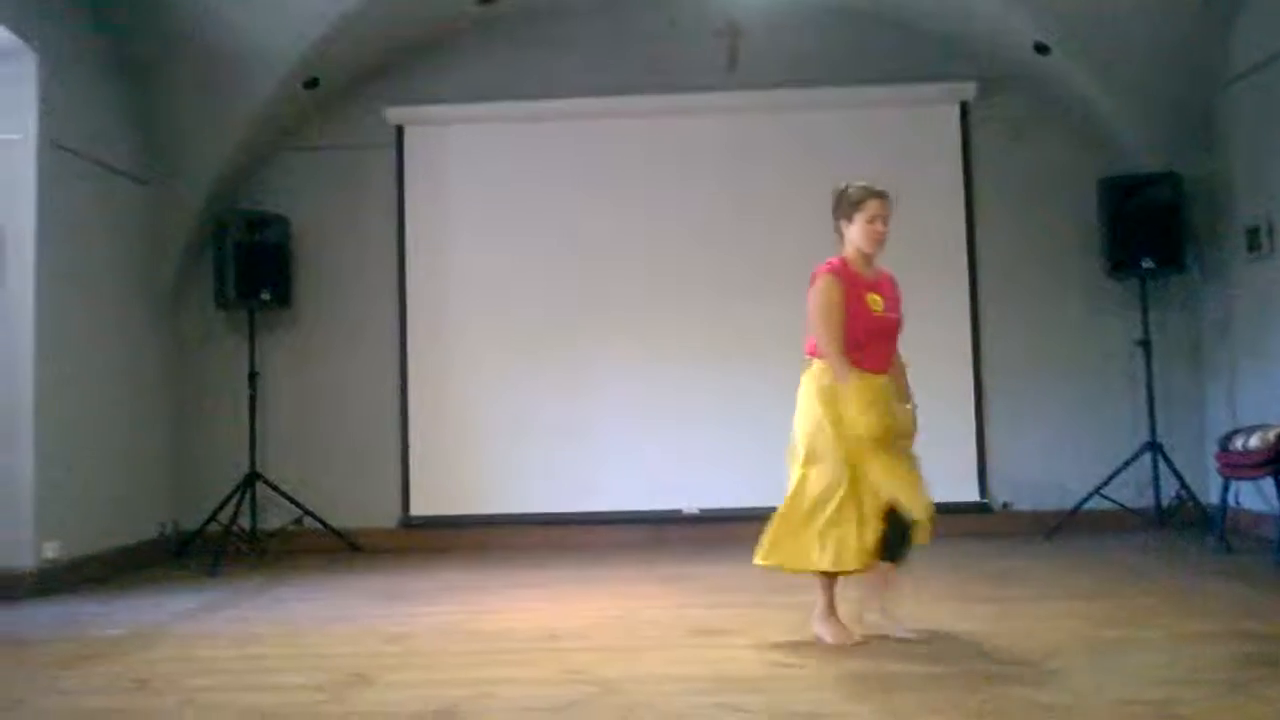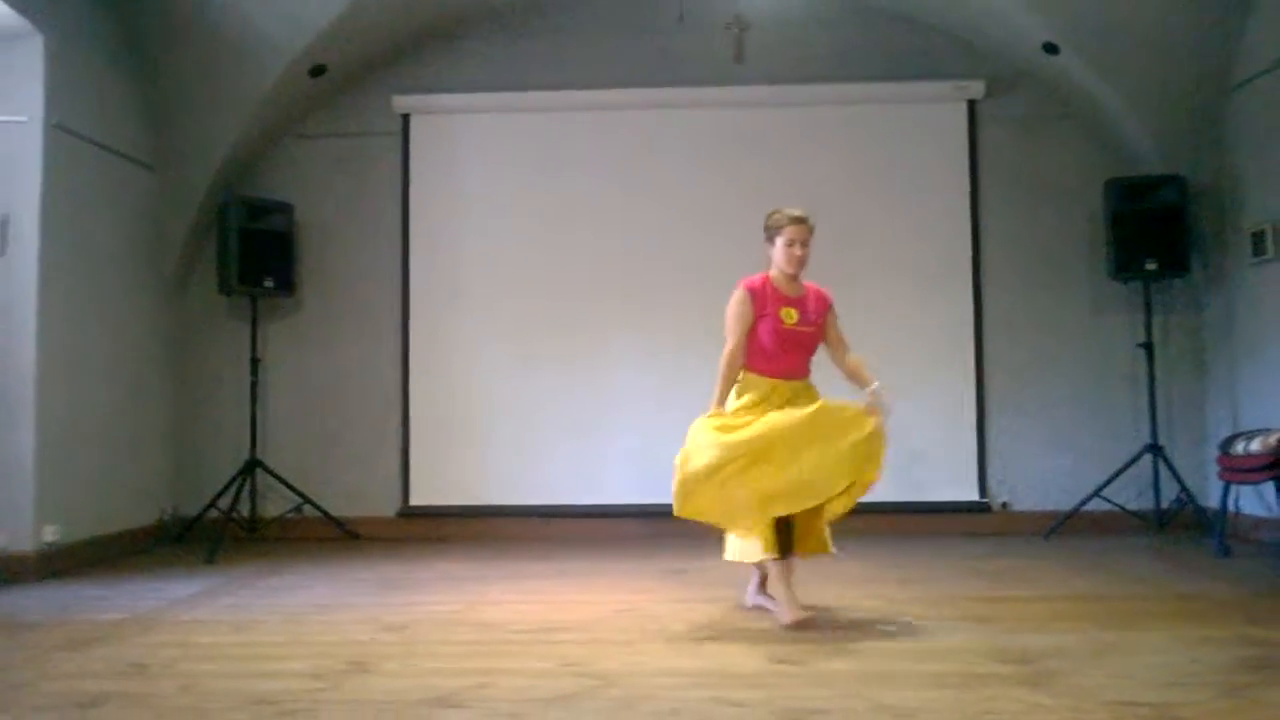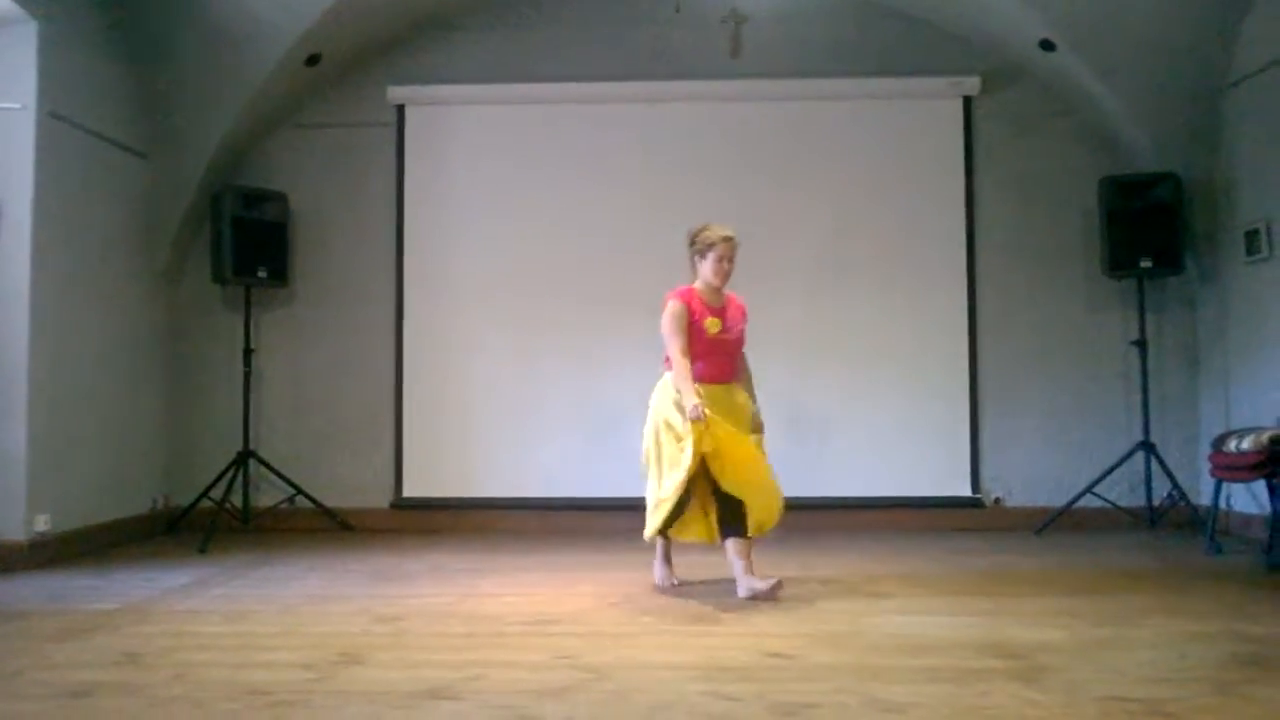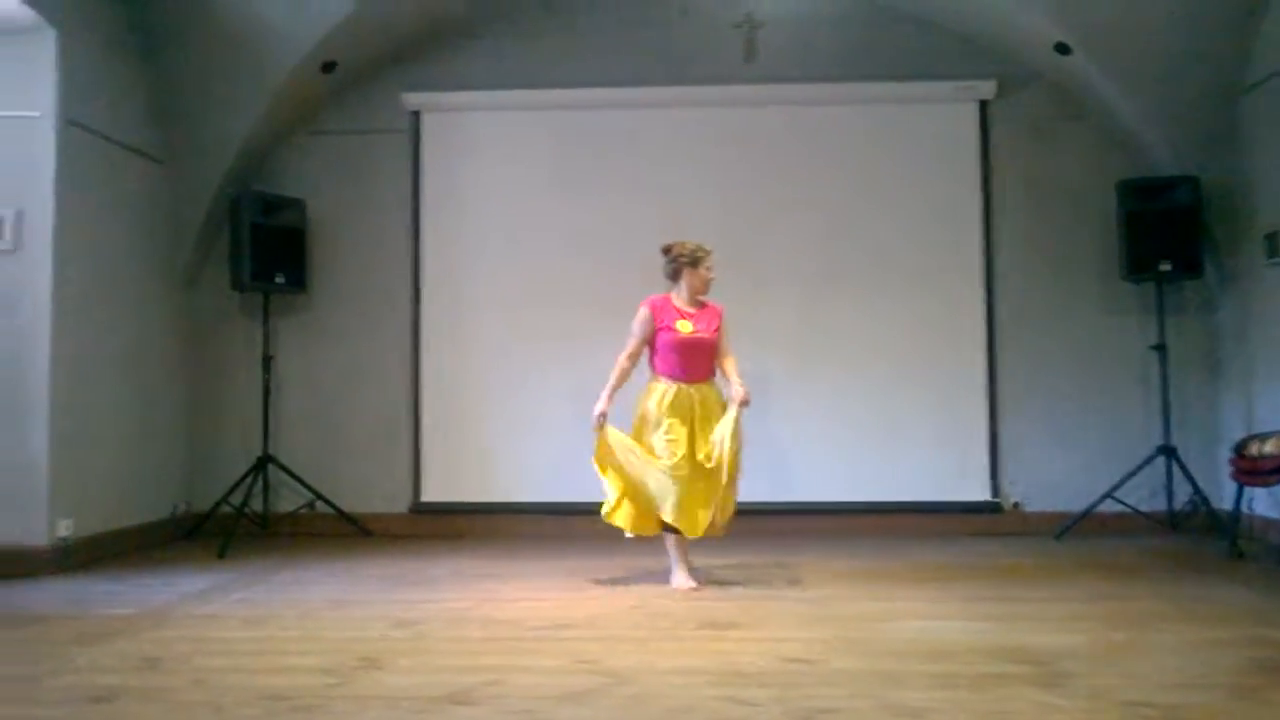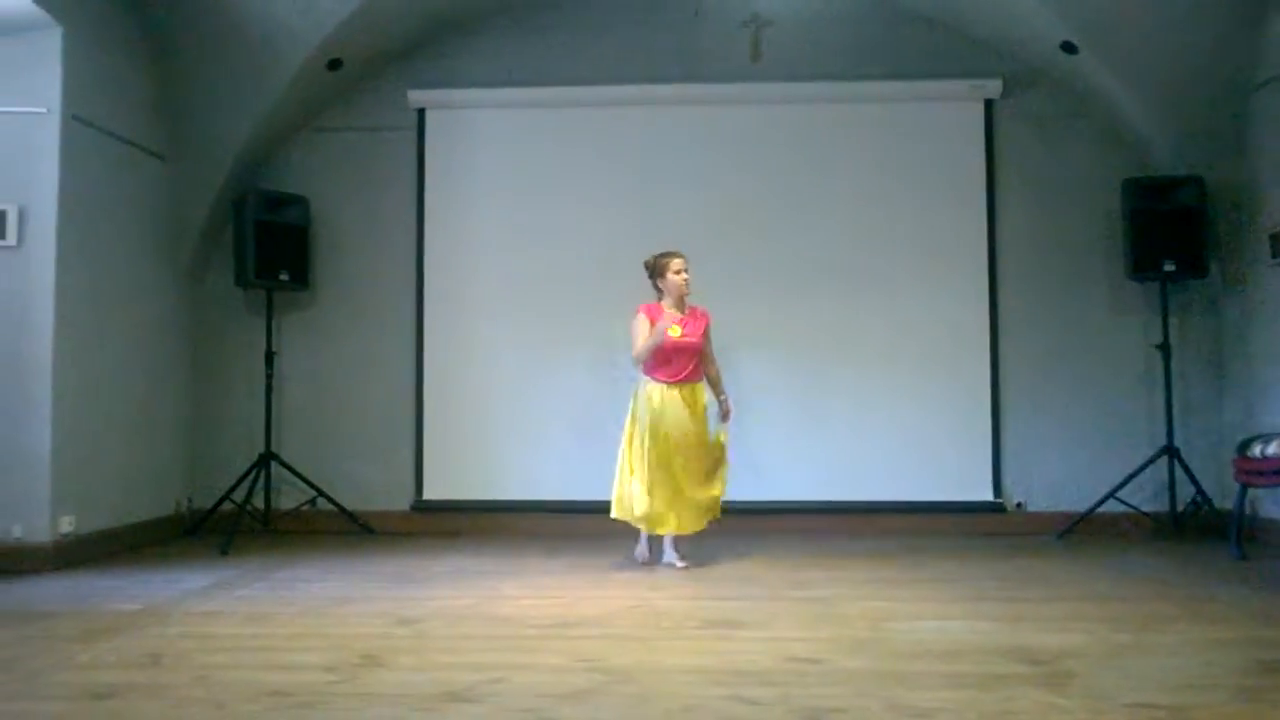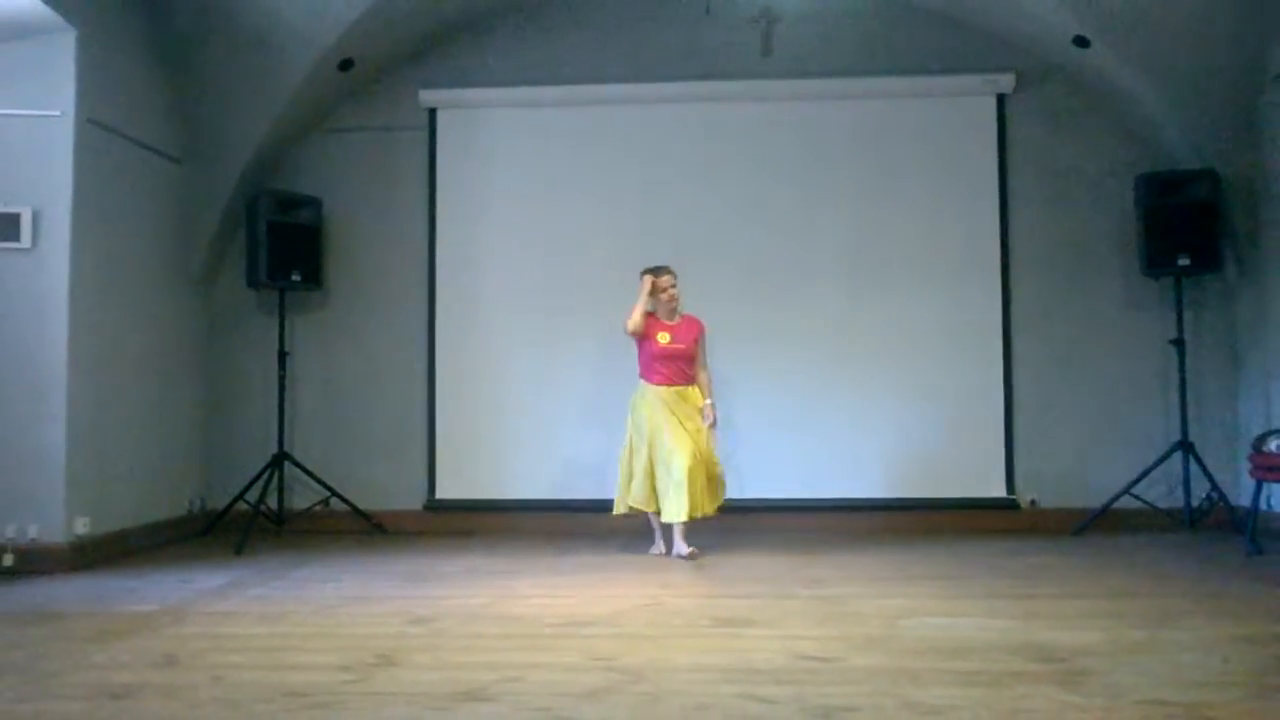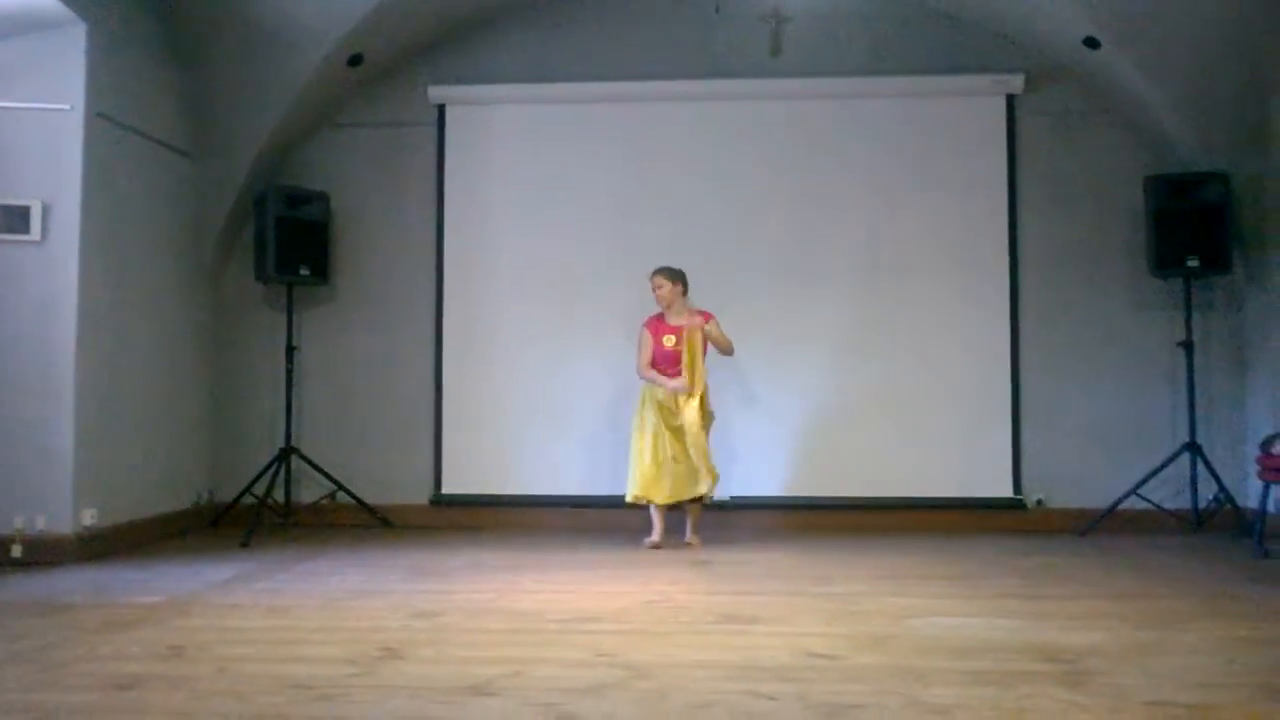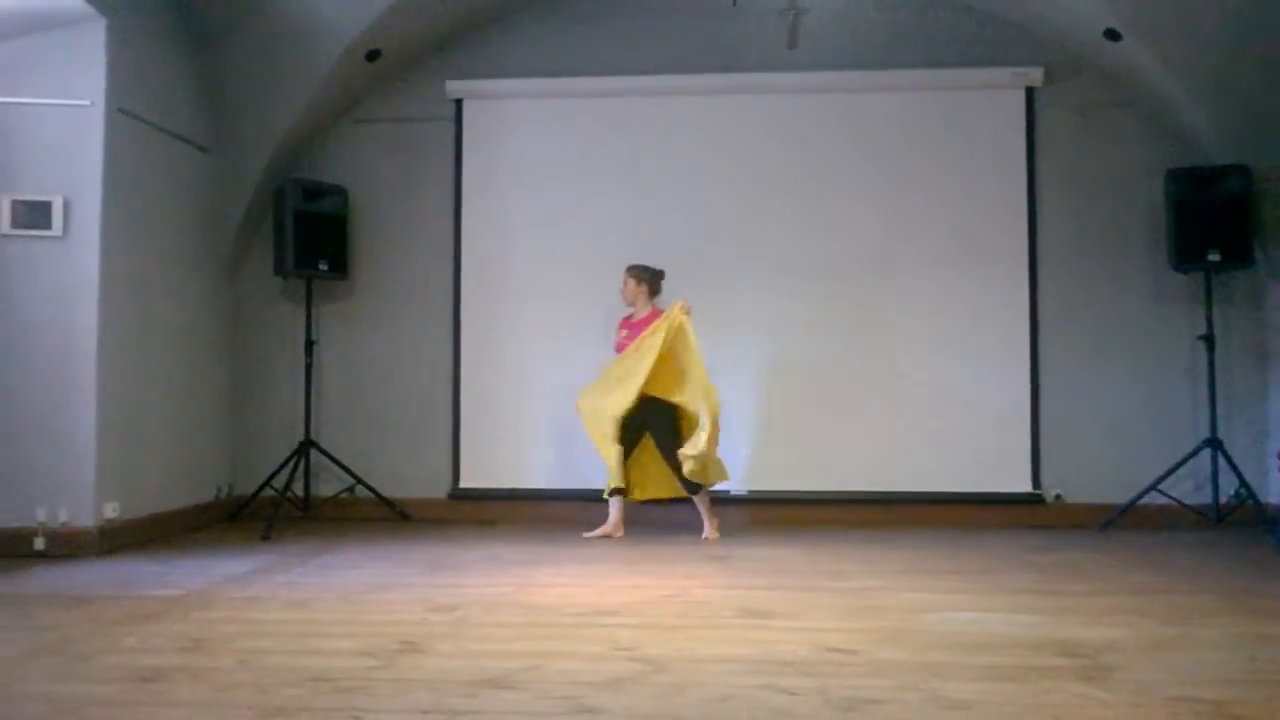
dt=0.5s
person 1, frame 1
left shoulder: (888, 283)
right shoulder: (830, 279)
right elbow: (829, 350)
left wrist: (906, 403)
right wrist: (862, 406)
left hip: (877, 402)
right hip: (833, 400)
left knee: (898, 501)
right knee: (837, 503)
left ankle: (874, 606)
right ankle: (824, 614)
person 1, frame 2
left shoulder: (820, 300)
right shoulder: (749, 293)
left elbow: (842, 354)
right elbow: (733, 353)
left wrist: (872, 388)
right wrist: (717, 408)
left hip: (800, 404)
right hip: (755, 401)
left knee: (793, 493)
right knee: (767, 492)
left ankle: (758, 588)
right ankle: (785, 594)
person 1, frame 3
left shoulder: (737, 307)
right shoulder: (679, 303)
left elbow: (739, 361)
right elbow: (677, 356)
left wrist: (753, 408)
right wrist: (690, 398)
left hip: (725, 403)
right hip: (682, 402)
left knee: (733, 485)
right knee: (679, 483)
left ankle: (744, 576)
right ankle: (662, 560)
person 1, frame 4
left shoulder: (714, 313)
right shoulder: (653, 308)
left elbow: (725, 356)
right elbow: (629, 356)
left wrist: (736, 385)
right wrist: (606, 397)
left hip: (706, 403)
right hip: (666, 402)
left knee: (702, 479)
right knee: (670, 479)
left ankle: (678, 551)
right ankle: (679, 569)
person 1, frame 5
left shoulder: (701, 317)
right shoulder: (646, 314)
left elbow: (708, 362)
right elbow: (638, 356)
left wrist: (722, 397)
right wrist: (658, 334)
left hip: (691, 400)
right hip: (655, 400)
left knee: (685, 471)
right knee: (653, 469)
left ankle: (671, 548)
right ankle: (644, 538)
person 1, frame 6
left shoulder: (694, 326)
right shoulder: (646, 322)
left elbow: (701, 369)
right elbow: (631, 328)
left wrist: (708, 402)
right wrist: (643, 292)
left hip: (685, 401)
right hip: (652, 402)
left knee: (685, 464)
right knee: (654, 465)
left ankle: (680, 539)
right ankle: (659, 537)
person 1, frame 7
left shoulder: (704, 319)
right shoulder: (651, 326)
left elbow: (728, 349)
right elbow: (641, 368)
left wrist: (706, 331)
right wrist: (669, 383)
left hip: (692, 400)
right hip: (659, 400)
left knee: (693, 462)
right knee: (655, 461)
left ankle: (692, 530)
right ankle: (657, 529)
person 1, frame 8
left shoulder: (661, 319)
right shoulder: (624, 324)
left hip: (656, 401)
right hip: (629, 401)
left knee: (675, 460)
left ankle: (709, 521)
right ankle: (614, 523)
